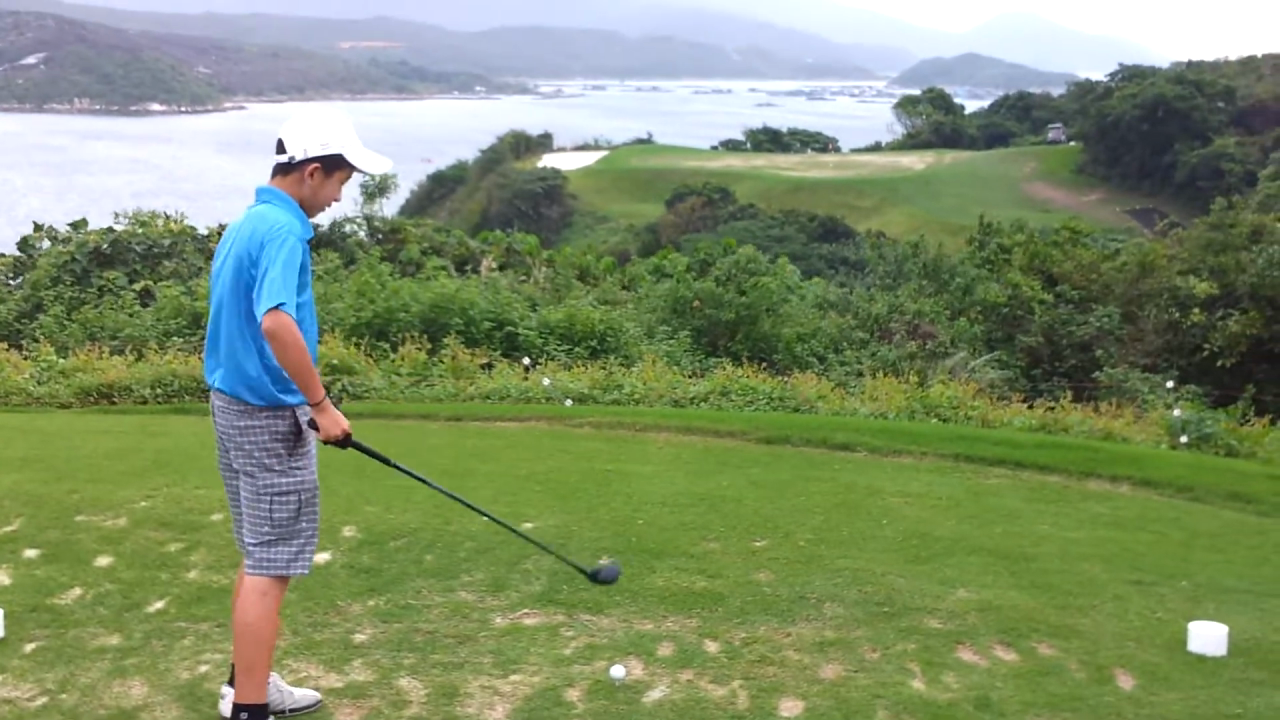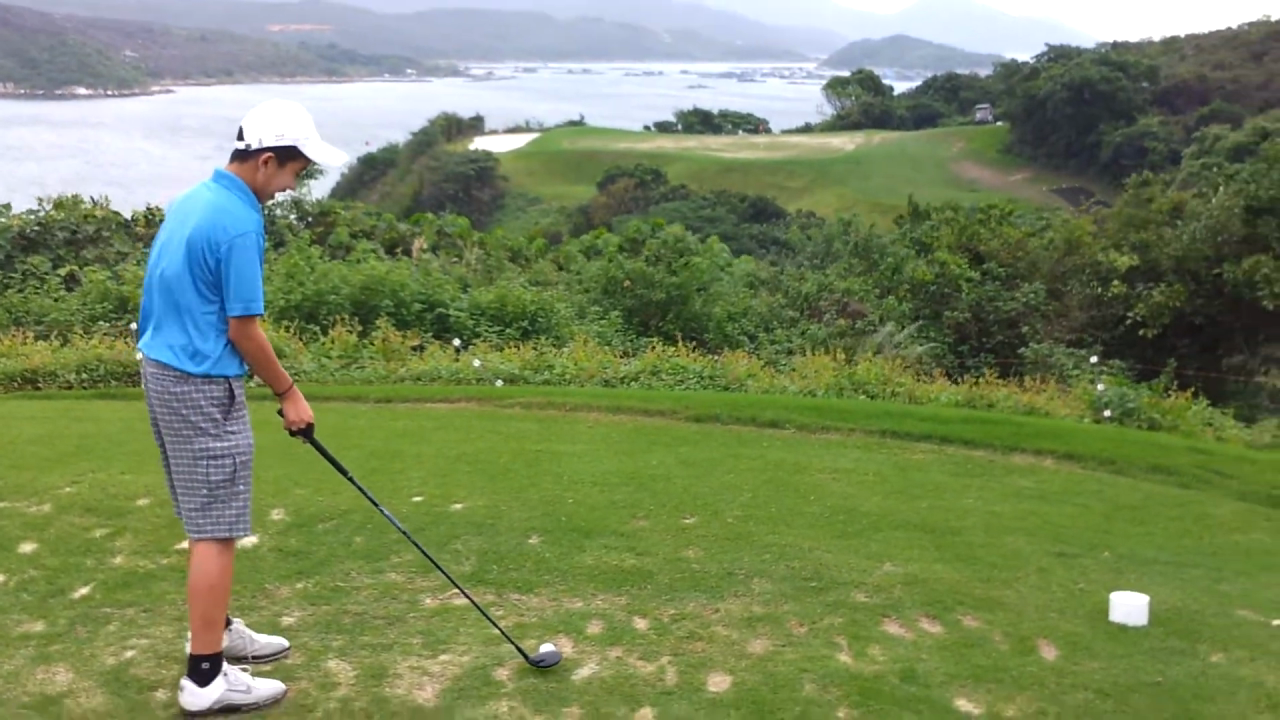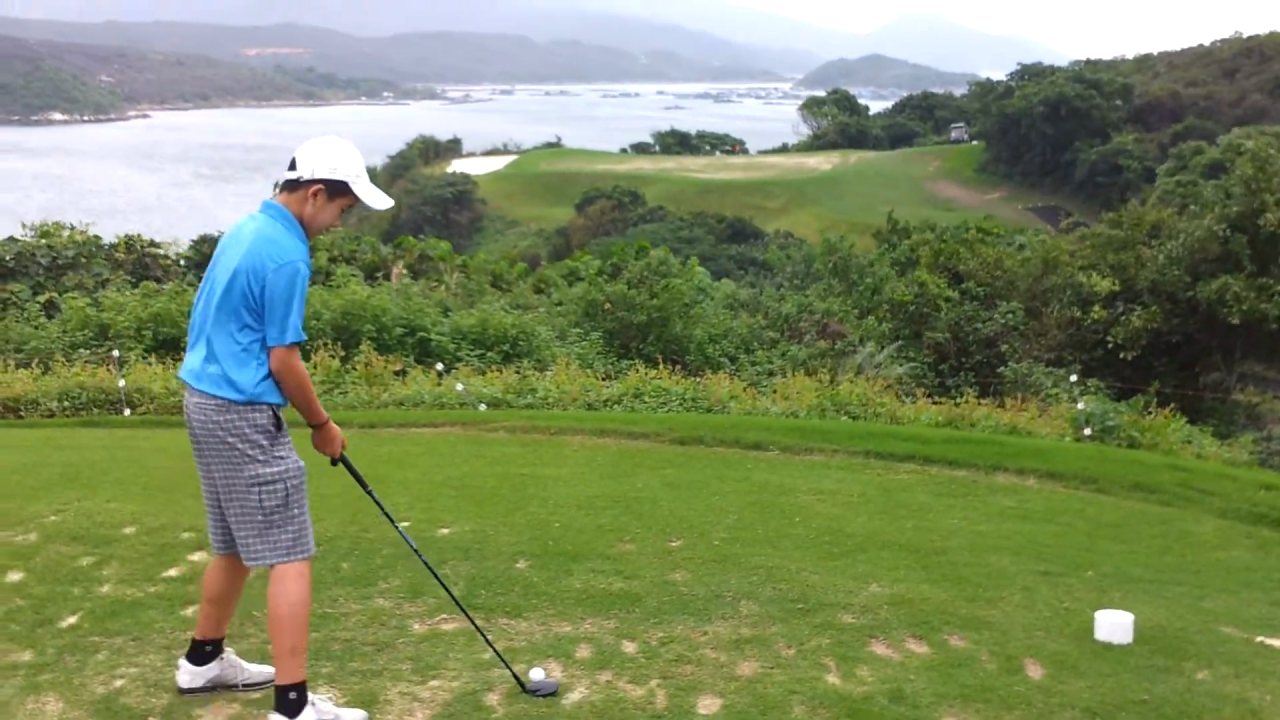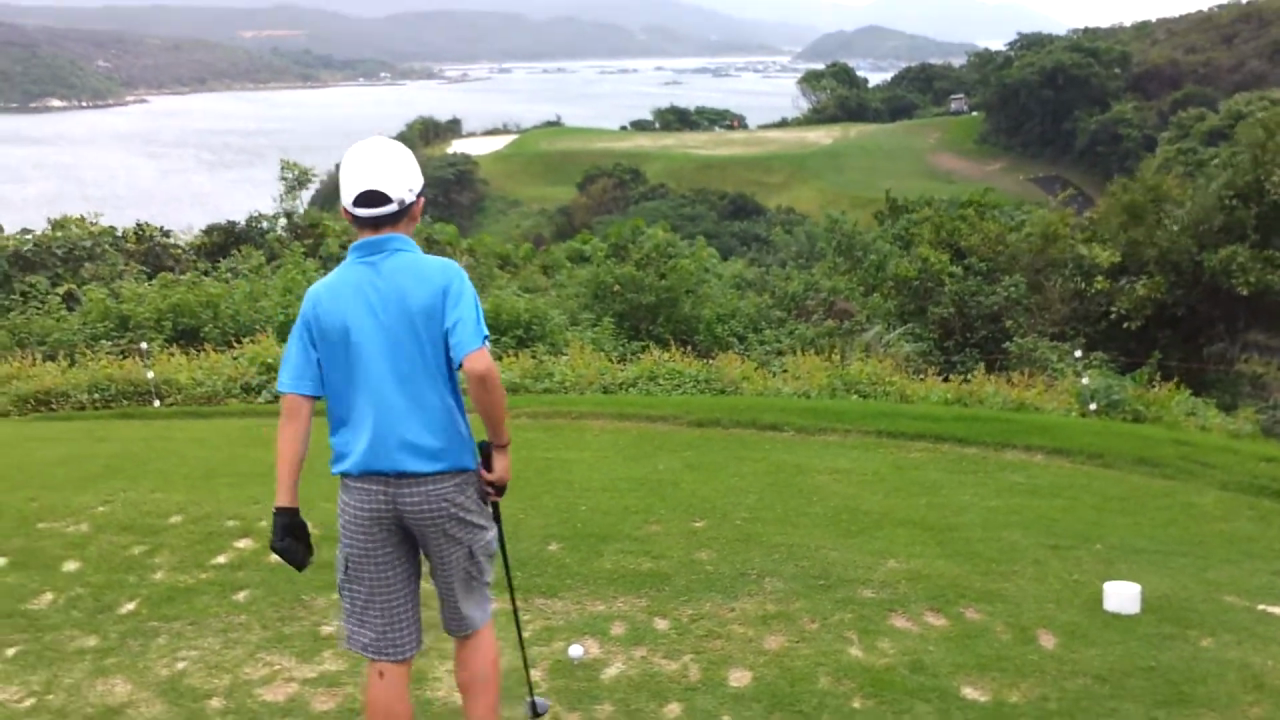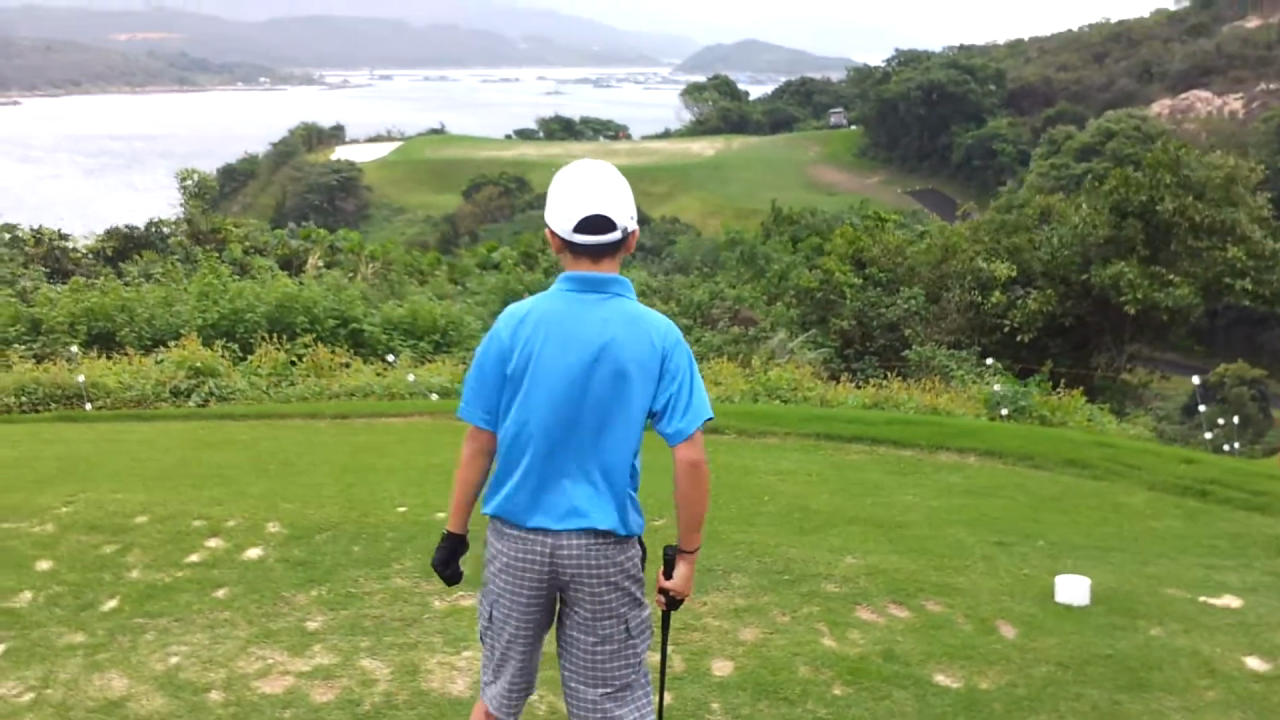
dt=1s
person 1, frame 1
left shoulder: (250, 222)
right shoulder: (282, 229)
right elbow: (275, 324)
left wrist: (308, 385)
right wrist: (322, 402)
left hip: (238, 406)
right hip: (270, 416)
left knee: (261, 557)
right knee: (270, 567)
person 1, frame 2
left shoulder: (192, 200)
right shoulder: (239, 223)
right elbow: (243, 329)
right wrist: (288, 393)
left hip: (165, 370)
right hip: (202, 385)
left knee: (209, 519)
right knee: (216, 528)
left ankle: (215, 629)
person 1, frame 3
left shoulder: (244, 231)
right shoulder: (286, 254)
right elbow: (282, 360)
right wrist: (322, 424)
left hip: (206, 402)
right hip: (244, 414)
left knee: (234, 544)
right knee: (288, 556)
left ankle: (204, 658)
person 1, frame 4
left shoulder: (321, 297)
right shoulder: (442, 277)
left elbow: (296, 408)
right elbow: (480, 369)
left wrist: (286, 508)
right wrist: (500, 447)
left hip: (365, 491)
right hip: (445, 480)
left knee: (387, 652)
right knee: (472, 621)
person 1, frame 5
left shoulder: (515, 323)
right shoulder: (658, 335)
left elbow: (479, 443)
right elbow: (691, 457)
left wrist: (454, 533)
right wrist: (687, 554)
left hip: (516, 540)
right hip: (604, 548)
